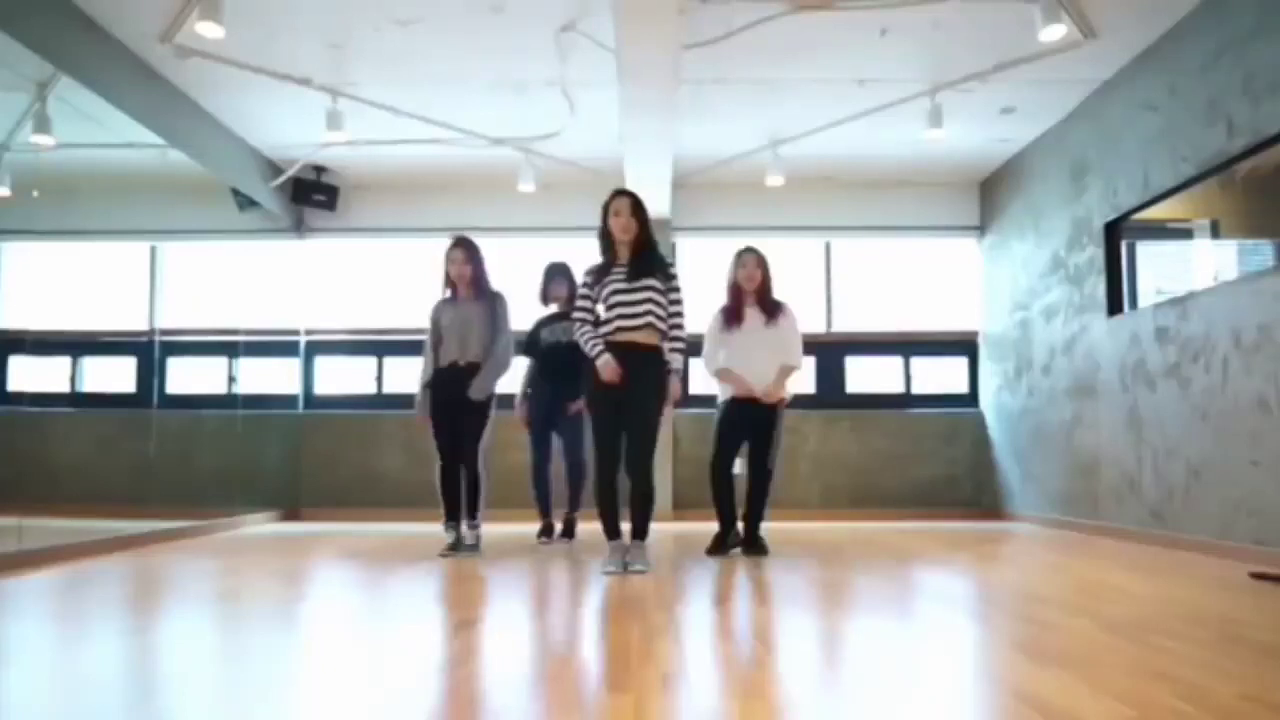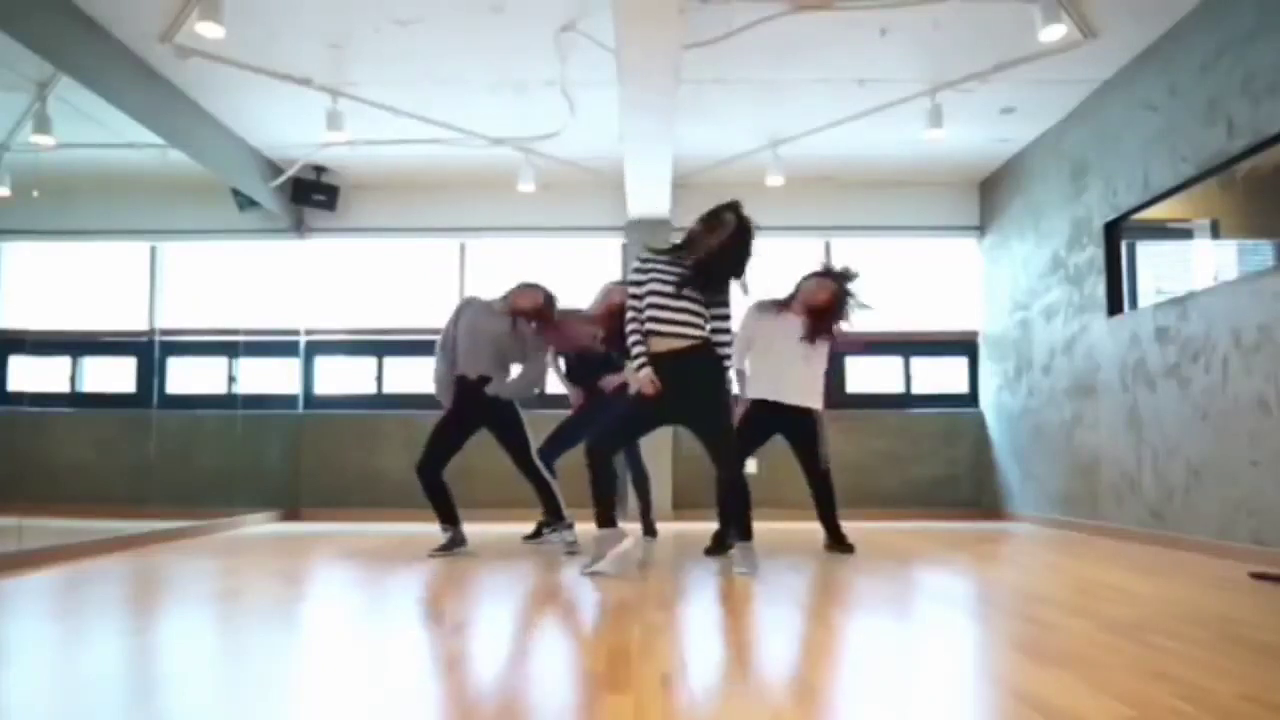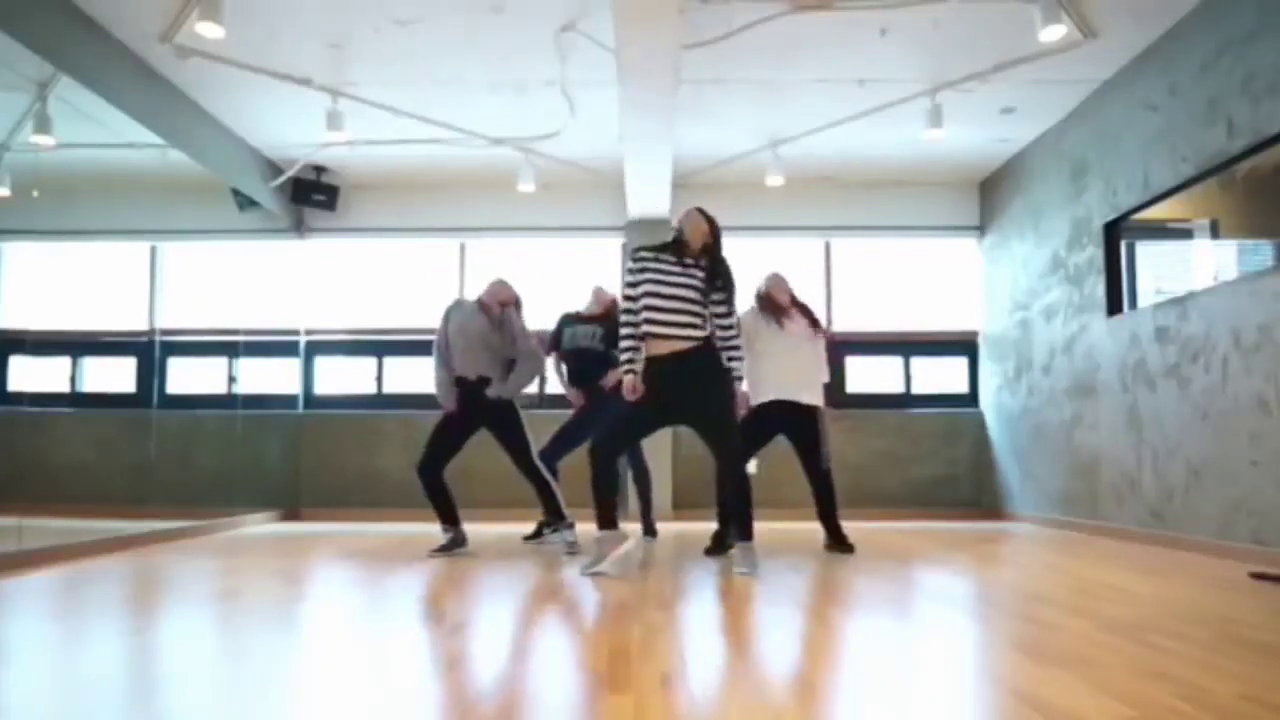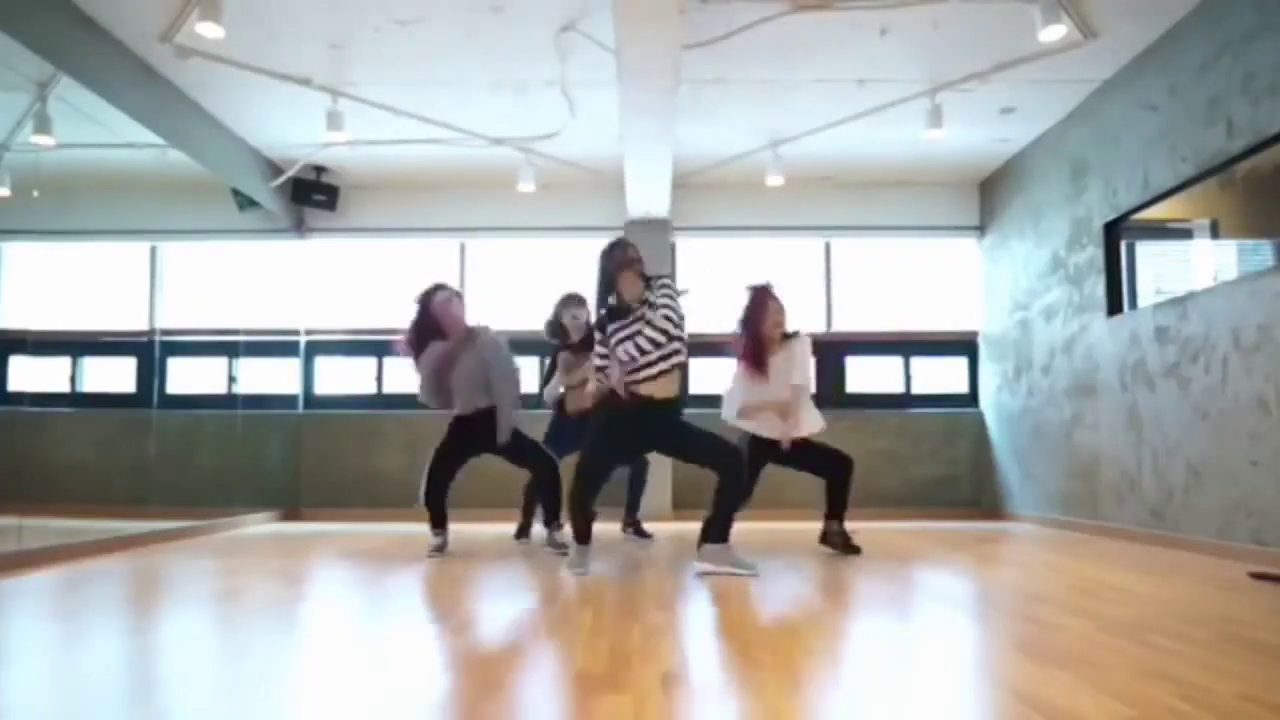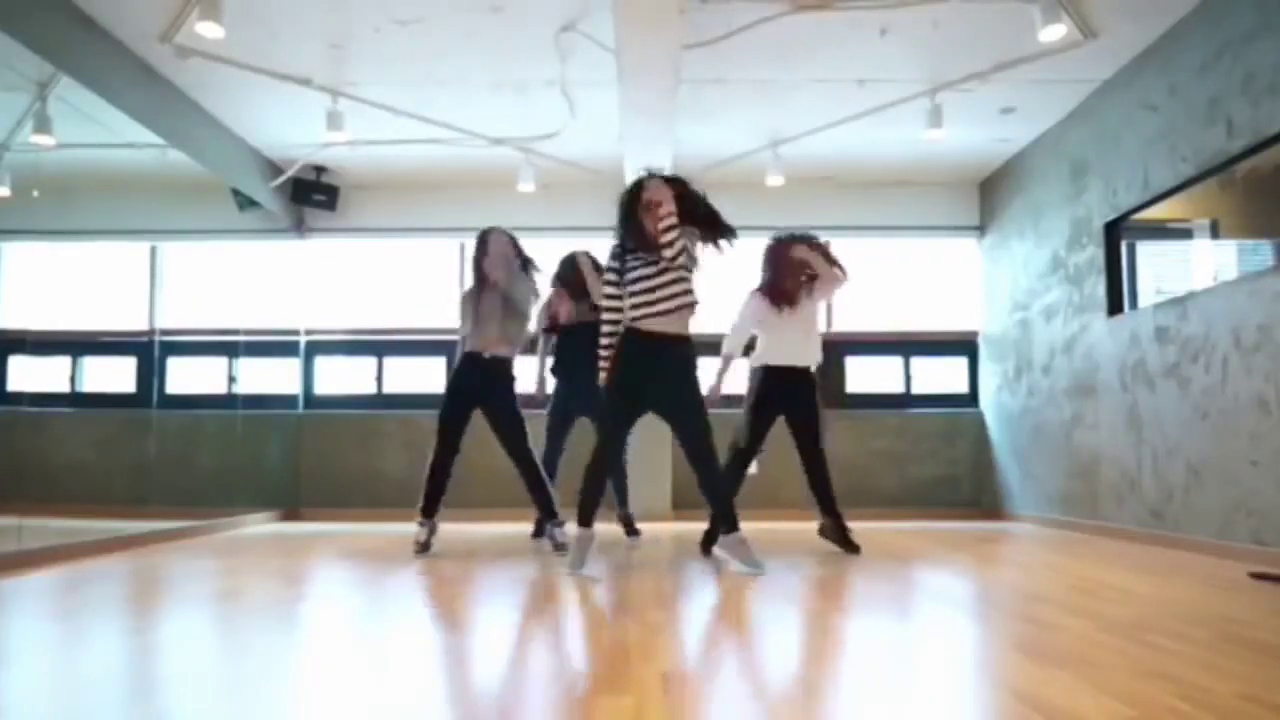
dt=0.7s
person 1, frame 1
left shoulder: (662, 268)
right shoulder: (595, 274)
left elbow: (676, 325)
right elbow: (581, 324)
left wrist: (675, 372)
right wrist: (600, 356)
left hip: (648, 366)
right hip: (609, 367)
left knee: (640, 462)
right knee: (607, 461)
left ankle: (638, 543)
right ankle: (614, 544)
person 1, frame 2
left shoulder: (714, 276)
right shoulder: (647, 263)
left elbow: (722, 333)
right elbow: (633, 318)
left wrist: (725, 384)
right wrist: (640, 366)
left hip: (700, 370)
right hip: (657, 374)
left knee: (727, 459)
right knee: (600, 446)
left ankle: (743, 544)
right ankle: (608, 535)
person 1, frame 3
left shoulder: (712, 271)
right shoulder: (641, 260)
left elbow: (727, 329)
right elbow: (628, 318)
left wrist: (737, 382)
right wrist: (628, 370)
left hip: (702, 370)
right hip: (657, 376)
left knee: (730, 458)
right knee: (602, 447)
left ankle: (743, 544)
right ankle: (609, 537)
person 1, frame 4
left shoulder: (662, 288)
right shoulder: (607, 314)
left elbow: (665, 328)
right elbow: (601, 367)
left wrist: (622, 364)
right wrist: (595, 383)
left hip: (664, 415)
right hip: (623, 414)
left knee: (732, 463)
right knee: (585, 480)
left ankle: (714, 548)
right ankle: (582, 546)
person 1, frame 5
left shoulder: (687, 238)
right shoulder: (624, 250)
left elbow: (671, 253)
right elbow: (610, 310)
left wrist: (669, 206)
right wrist: (606, 364)
left hip: (676, 354)
right hip: (635, 351)
left knee: (702, 453)
right knee: (606, 449)
left ankle: (731, 537)
right ankle: (584, 534)
person 2, frame 1
left shoulder: (780, 312)
right shoulder: (724, 315)
left elbow: (793, 354)
right elbow: (710, 359)
left wrist: (777, 385)
right wrist: (736, 381)
left hip: (769, 400)
right hip: (735, 399)
left knee: (761, 467)
right knee: (720, 464)
left ankle: (752, 531)
right ankle: (727, 530)
person 2, frame 2
left shoulder: (820, 330)
right shoulder: (761, 312)
left elbow: (817, 371)
right elbow: (738, 352)
left wrist: (817, 402)
right wrist: (745, 394)
left hip: (803, 407)
right hip: (764, 403)
left knee: (818, 471)
left ankle: (834, 534)
right ankle: (725, 532)
person 2, frame 3
left shoulder: (810, 322)
right shoulder: (753, 319)
left elbow: (819, 368)
left wrist: (816, 401)
left hip: (805, 406)
right hip: (768, 405)
left knee: (819, 470)
left ankle: (834, 534)
right ankle: (725, 533)
person 2, frame 4
left shoulder: (798, 344)
right shoulder: (747, 361)
left elbow: (800, 385)
right elbow: (729, 410)
left wrist: (789, 420)
right wrist: (769, 406)
left hip: (795, 440)
right hip: (757, 440)
left knee: (842, 465)
left ankle: (833, 529)
person 2, frame 5
left shoulder: (811, 293)
right shoulder: (760, 299)
left elbow: (836, 278)
right elbow: (734, 341)
left wrist: (809, 254)
right wrist: (718, 380)
left hip: (802, 379)
right hip: (770, 377)
left knee: (813, 454)
right knee: (743, 452)
left ankle: (832, 522)
right ankle: (718, 525)
person 3, frame 1
left shoulder: (493, 302)
right shoulder: (441, 308)
left elbow: (503, 348)
right elbow: (430, 352)
left wrist: (483, 383)
right wrist: (424, 393)
left hip: (475, 386)
right hip: (444, 385)
left knee: (470, 455)
right knee: (448, 459)
left ankle: (472, 528)
right ankle: (454, 531)
person 3, frame 2
left shoulder: (521, 329)
right shoulder: (469, 307)
left elbow: (536, 370)
right elbow: (445, 348)
left wrist: (502, 389)
right wrist: (445, 390)
left hip: (494, 400)
right hip: (463, 399)
left knee: (529, 465)
right knee: (427, 467)
left ankle: (563, 528)
right ankle: (453, 533)
person 3, frame 3
left shoulder: (506, 317)
right shoulder: (457, 310)
left elbow: (533, 358)
right elbow: (441, 355)
left wrist: (505, 389)
right wrist: (446, 394)
left hip: (493, 399)
right hip: (463, 399)
left knee: (529, 465)
right knee: (428, 468)
left ankle: (564, 529)
right ankle: (454, 533)
person 3, frame 4
left shoulder: (485, 339)
right shoulder: (434, 350)
left elbow: (508, 381)
right elbow: (432, 399)
left wrist: (505, 423)
right wrist: (431, 359)
left hip: (497, 425)
right hip: (462, 427)
left knee: (547, 465)
right knee: (436, 483)
left ankle: (553, 531)
right ankle: (440, 535)
person 3, frame 5
left shoulder: (521, 286)
right shoulder: (472, 296)
left elbow: (516, 294)
left hip: (498, 375)
right hip: (468, 371)
left knee: (521, 453)
right knee: (445, 450)
left ankle: (553, 524)
right ankle: (427, 522)
person 4, frame 1
right shoulder: (541, 325)
right elbow: (533, 363)
left wrist: (586, 395)
right wrist: (522, 397)
left hip: (570, 399)
right hip: (541, 399)
left knee: (574, 455)
right knee: (540, 460)
left ankle: (570, 517)
right ankle: (546, 521)
person 4, frame 2
left shoulder: (616, 327)
right elbow: (553, 356)
left wrist: (620, 377)
right wrist: (569, 387)
left hip: (614, 400)
right hip: (589, 403)
left knee: (632, 460)
right knee: (544, 456)
left ankle: (647, 520)
person 4, frame 3
left shoulder: (613, 323)
right shoulder: (567, 321)
right elbow: (556, 358)
left wrist: (619, 372)
right wrist: (567, 388)
left hip: (615, 400)
right hip: (588, 404)
left knee: (635, 459)
right knee: (546, 458)
left ankle: (647, 520)
right ankle: (550, 521)
person 4, frame 4
left shoulder: (598, 339)
right shoulder: (560, 352)
right elbow: (548, 397)
right wrist: (560, 375)
right hip: (567, 423)
left knee: (639, 463)
left ankle: (631, 521)
right ankle: (525, 523)
person 4, frame 5
left shoulder: (595, 301)
right shoulder: (557, 300)
left elbow: (599, 297)
right elbow: (545, 337)
left wrist: (585, 262)
right wrist: (541, 377)
left hip: (598, 384)
right hip: (567, 386)
right knee: (551, 452)
left ankle: (625, 514)
right ankle: (544, 517)
